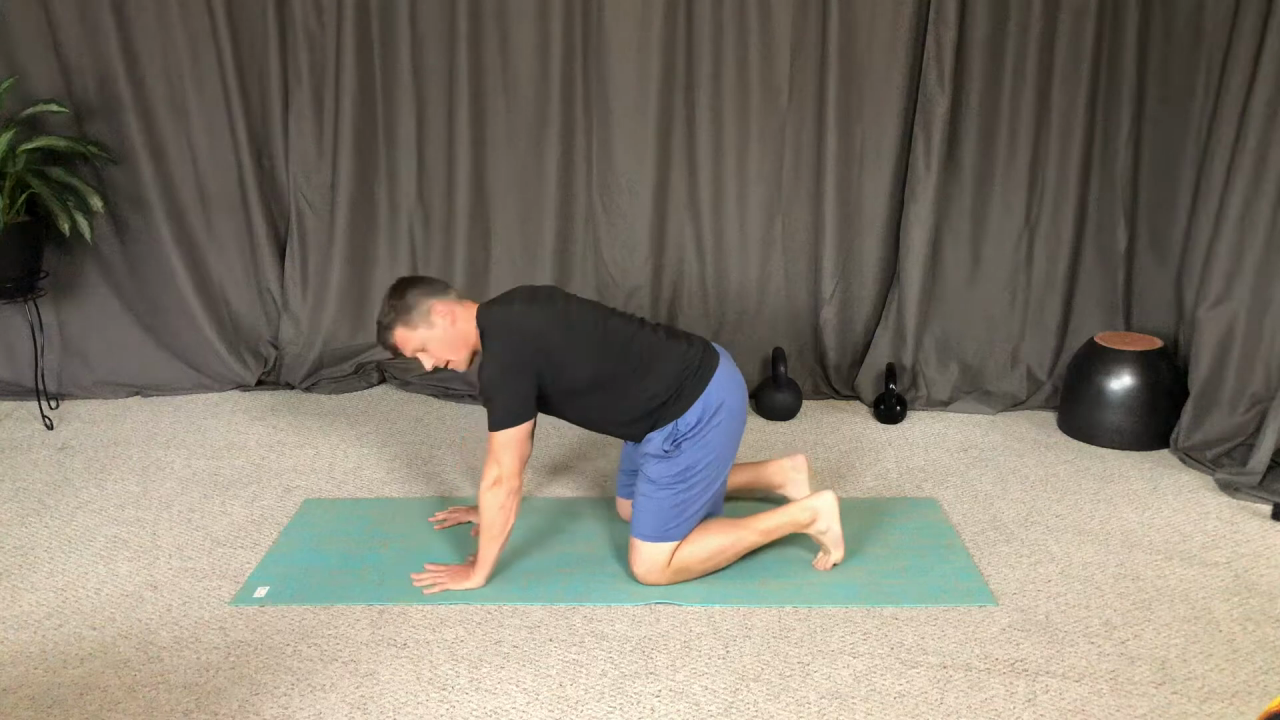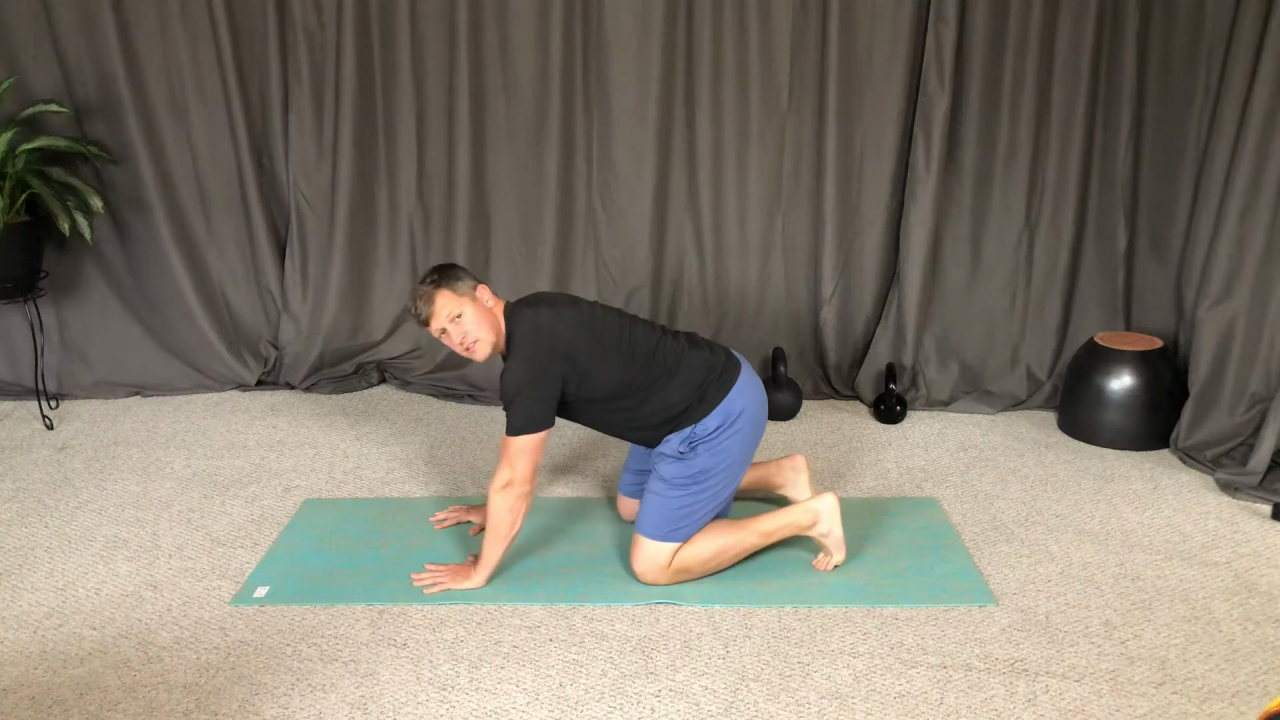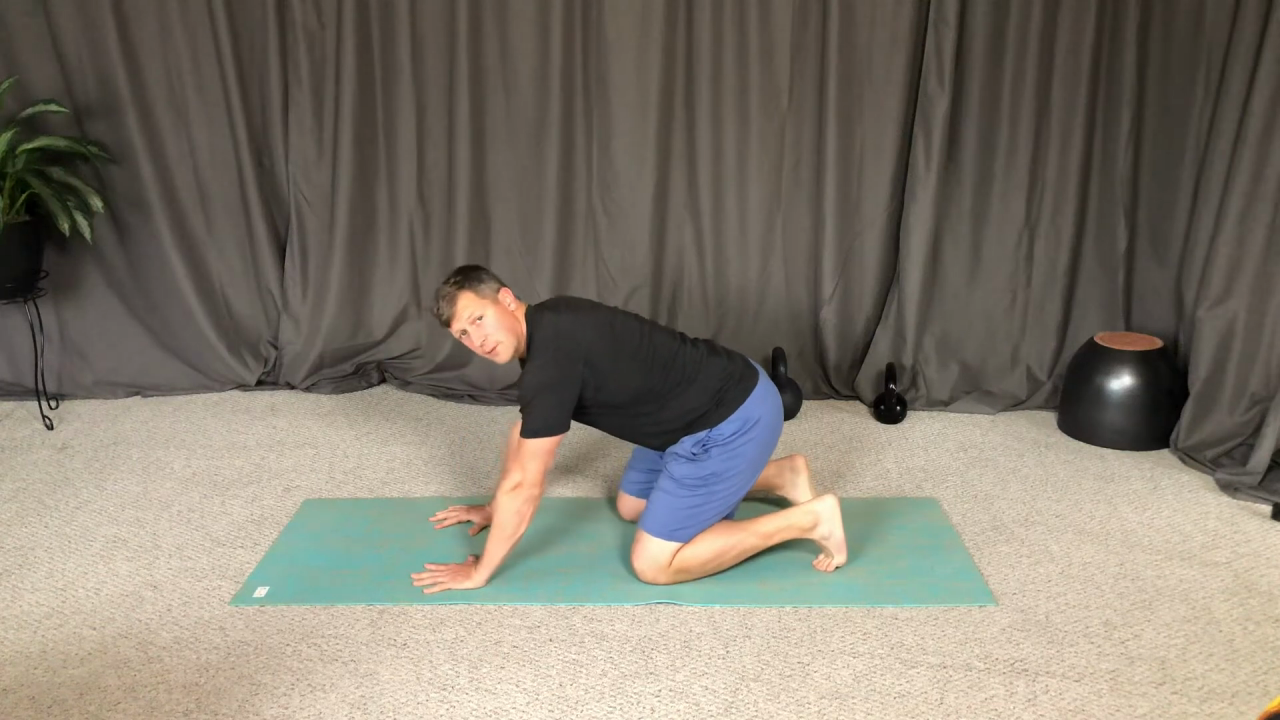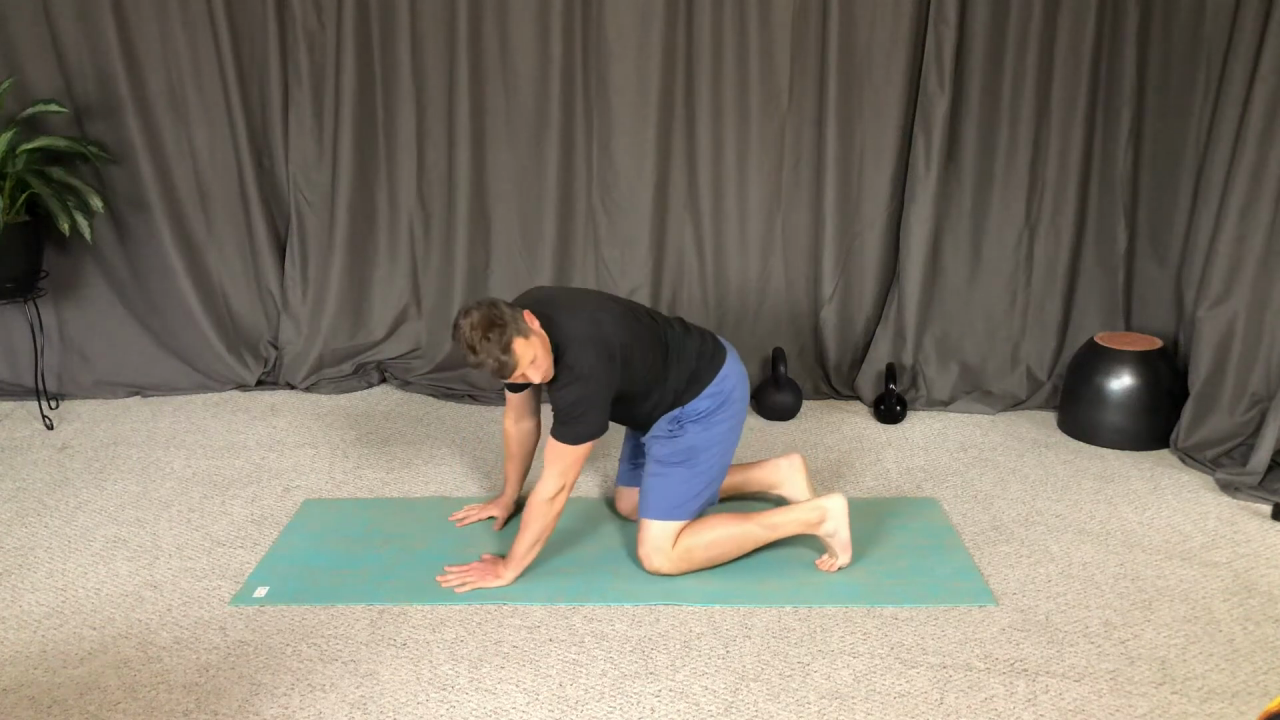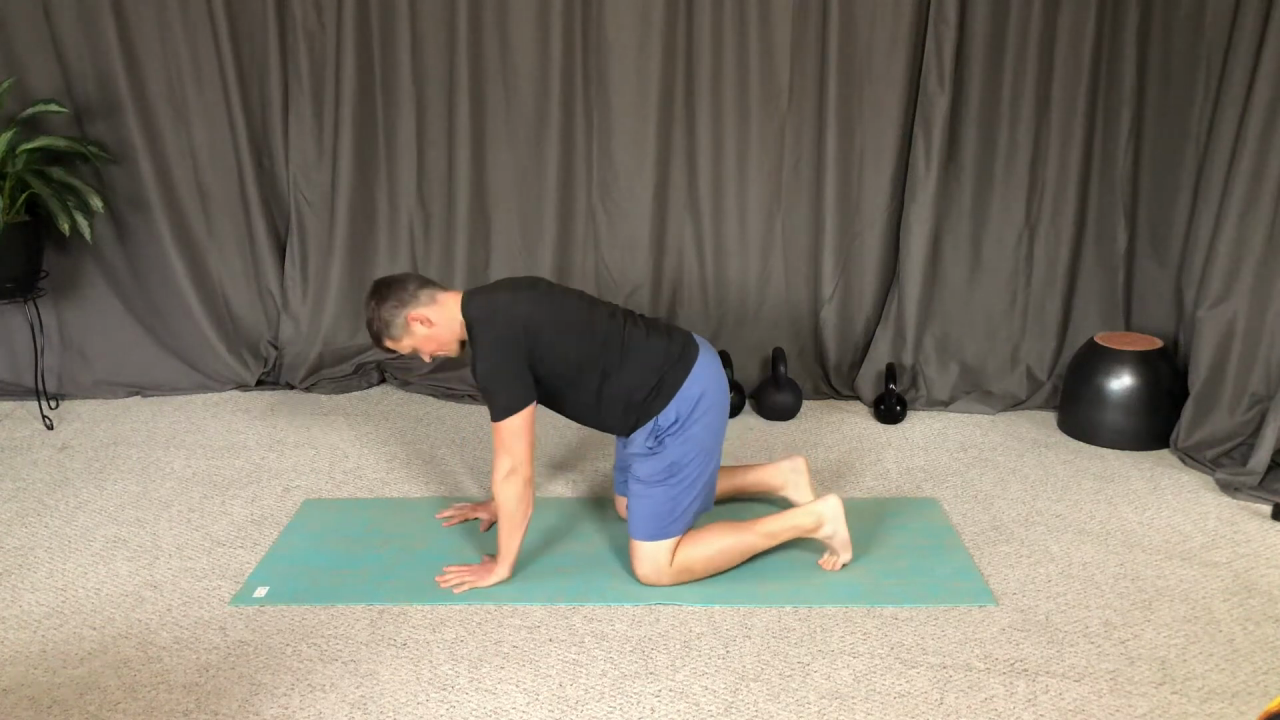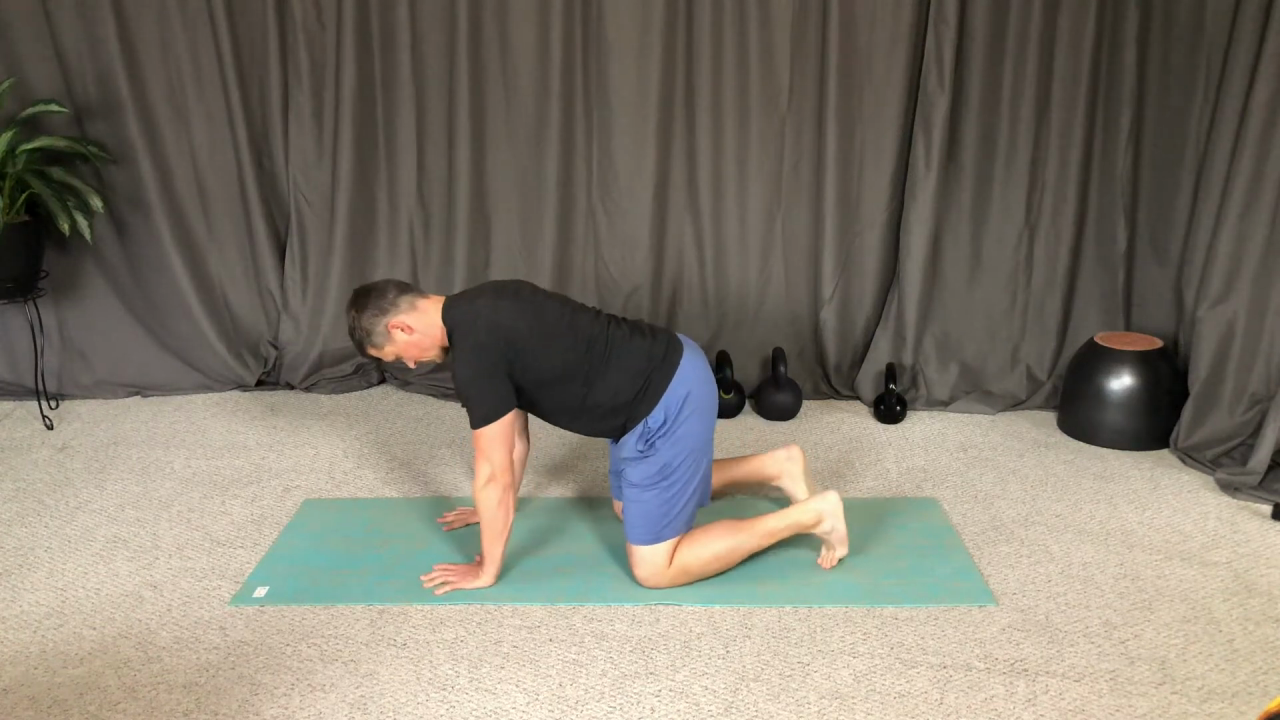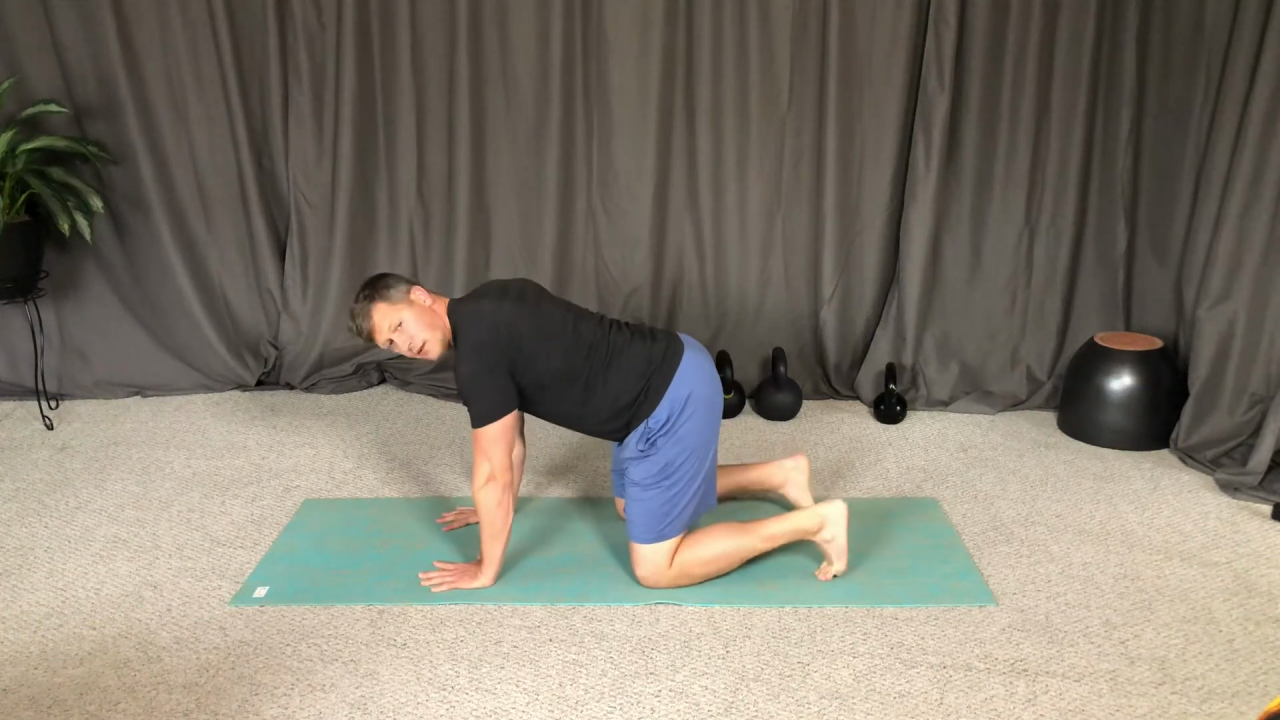
dt=0.7s
person 1, frame 1
left shoulder: (504, 353)
right shoulder: (508, 319)
left elbow: (504, 478)
right elbow: (519, 433)
left wrist: (478, 572)
right wrist: (492, 511)
left hip: (699, 407)
right hip: (698, 380)
left knee: (652, 564)
right knee: (631, 507)
left ankle: (806, 514)
right ankle: (779, 474)
person 1, frame 2
left shoulder: (531, 355)
right shoulder: (528, 323)
left elbow: (515, 481)
right elbow: (520, 434)
left wrist: (479, 572)
right wrist: (493, 509)
left hip: (718, 413)
right hip: (709, 389)
left knee: (653, 565)
right knee: (631, 507)
left ankle: (809, 516)
right ankle: (780, 474)
person 1, frame 3
left shoulder: (551, 359)
right shoulder: (545, 328)
left elbow: (525, 483)
right elbow: (526, 430)
left wrist: (480, 572)
right wrist: (494, 508)
left hip: (734, 420)
right hip: (717, 400)
left knee: (653, 564)
right knee: (631, 506)
left ankle: (809, 519)
right ankle: (781, 475)
person 1, frame 4
left shoulder: (583, 366)
right shoulder: (513, 336)
left elbow: (555, 486)
right elbow: (520, 418)
left wrist: (508, 568)
right wrist: (508, 496)
left hip: (707, 392)
right hip: (665, 388)
left knee: (660, 553)
right knee: (630, 503)
left ankle: (816, 514)
right ankle: (776, 474)
person 1, frame 5
left shoulder: (494, 341)
right shoulder: (493, 308)
left elbow: (515, 467)
right elbow: (518, 426)
left wrist: (501, 567)
right wrist: (499, 504)
left hip: (681, 400)
right hip: (680, 372)
left knee: (655, 565)
right knee: (631, 505)
left ankle: (813, 519)
right ankle: (780, 477)
person 1, frame 6
left shoulder: (473, 350)
right shoulder: (480, 311)
left elbow: (493, 474)
right elbow: (515, 431)
left wrist: (487, 569)
right wrist: (501, 508)
left hip: (669, 402)
right hip: (670, 373)
left knee: (654, 567)
right knee: (630, 508)
left ankle: (810, 514)
right ankle: (776, 467)
person 1, frame 7
left shoulder: (478, 350)
right shoulder: (485, 312)
left elbow: (493, 474)
right elbow: (511, 434)
left wrist: (486, 570)
right wrist: (499, 508)
left hip: (672, 401)
right hip: (675, 368)
left knee: (656, 568)
right knee: (631, 506)
left ankle: (813, 522)
right ankle: (780, 476)
